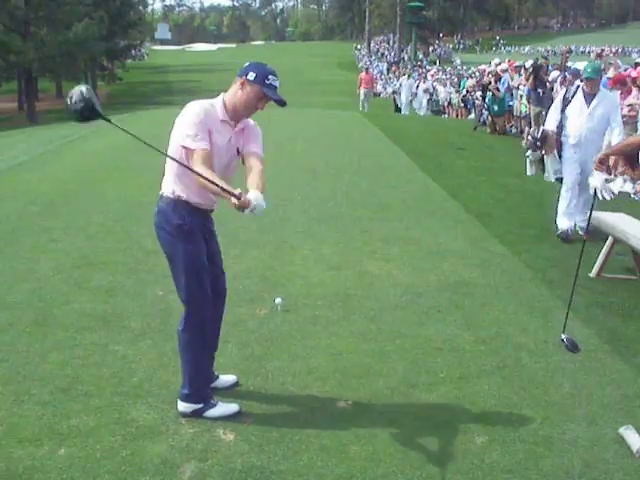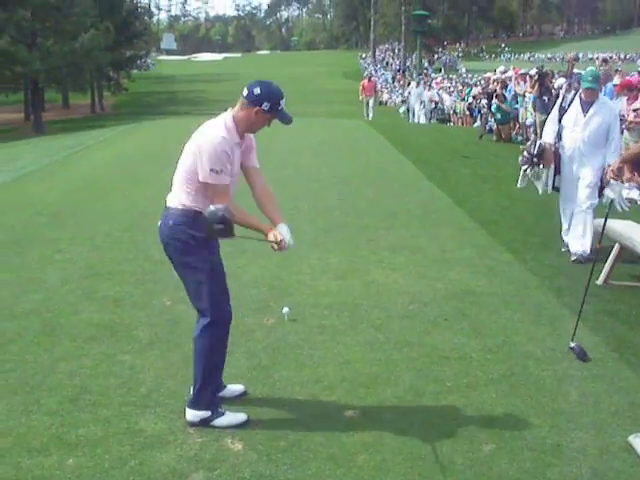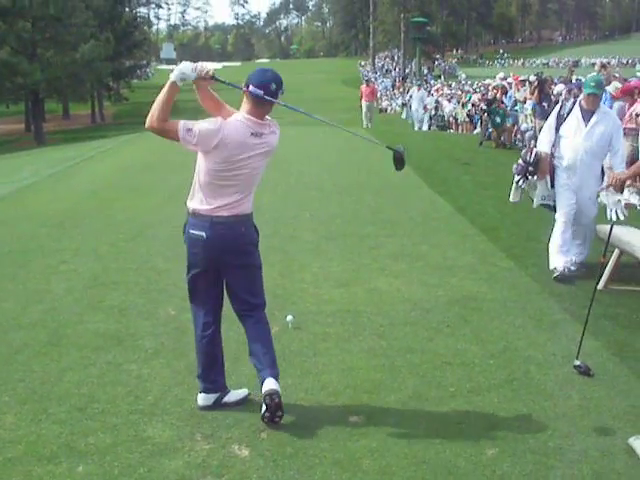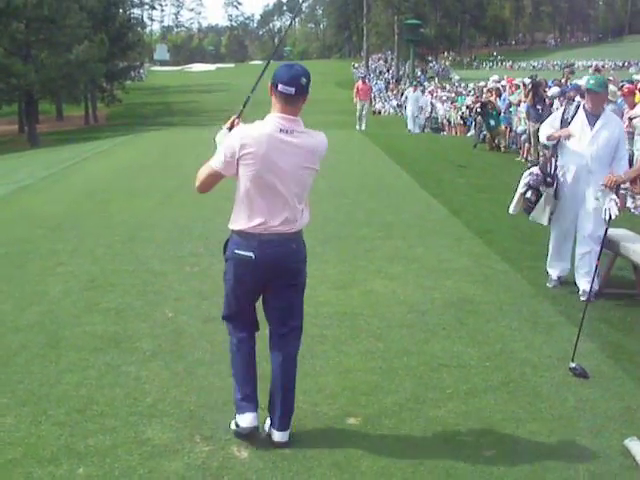
dt=0.7s
person 1, frame 1
left shoulder: (250, 130)
right shoulder: (199, 112)
left elbow: (254, 166)
right elbow: (199, 169)
left wrist: (255, 195)
right wrist: (232, 192)
left hip: (199, 216)
right hip: (178, 216)
left knee: (213, 295)
right knee: (198, 304)
left ankle: (202, 374)
right ankle: (193, 398)
person 1, frame 2
left shoulder: (243, 138)
right shoulder: (218, 141)
left elbow: (258, 182)
right elbow: (221, 203)
left wrist: (279, 223)
right wrist: (265, 230)
left hip: (180, 224)
right hip: (189, 229)
left knee: (211, 306)
right knee: (214, 313)
left ankle: (209, 383)
right ankle: (201, 406)
person 1, frame 3
left shoulder: (217, 133)
right shoulder: (271, 134)
left elbow: (154, 124)
right elbow: (227, 112)
left wrist: (175, 81)
right wrist: (198, 83)
left hip: (201, 230)
right hip: (240, 231)
left knee: (206, 314)
right knee: (253, 312)
left ankle: (210, 389)
right ankle: (269, 379)
person 1, frame 4
left shoulder: (243, 136)
right shoulder: (318, 144)
left elbow: (202, 185)
left wrist: (222, 143)
left hip: (246, 247)
right hip: (290, 248)
left knee: (240, 326)
right knee: (285, 335)
left ankle: (246, 410)
right ankle: (280, 424)
person 2, frame 1
left shoulder: (609, 100)
left elbow: (616, 126)
right elbow: (554, 112)
right wrist: (550, 132)
left hip: (593, 150)
right hip: (570, 147)
left knee: (587, 188)
right knee: (570, 184)
left ankle: (582, 222)
right ankle: (565, 226)
person 2, frame 2
left shoulder: (609, 109)
right shoulder: (566, 101)
left elbow: (613, 140)
right elbow: (552, 124)
left wrist: (612, 165)
right wrist: (548, 146)
left hip: (592, 163)
right hip: (567, 161)
left knee: (584, 204)
right knee: (568, 203)
left ankle: (579, 248)
right ankle: (569, 239)
person 2, frame 3
left shoulder: (610, 119)
right shoulder: (564, 109)
left elbow: (617, 150)
right elbow: (547, 134)
right wrist: (544, 158)
left hip: (590, 176)
right hip: (564, 172)
left knee: (585, 219)
right knee: (564, 216)
left ankle: (578, 257)
right ankle: (559, 265)
person 2, frame 4
left shoulder: (615, 124)
left elbow: (620, 159)
right elbow: (545, 130)
right wrist: (555, 133)
left hip: (597, 186)
right hip: (567, 183)
left knee: (591, 235)
right knee: (560, 229)
left ankle: (587, 283)
right ankle: (556, 271)
